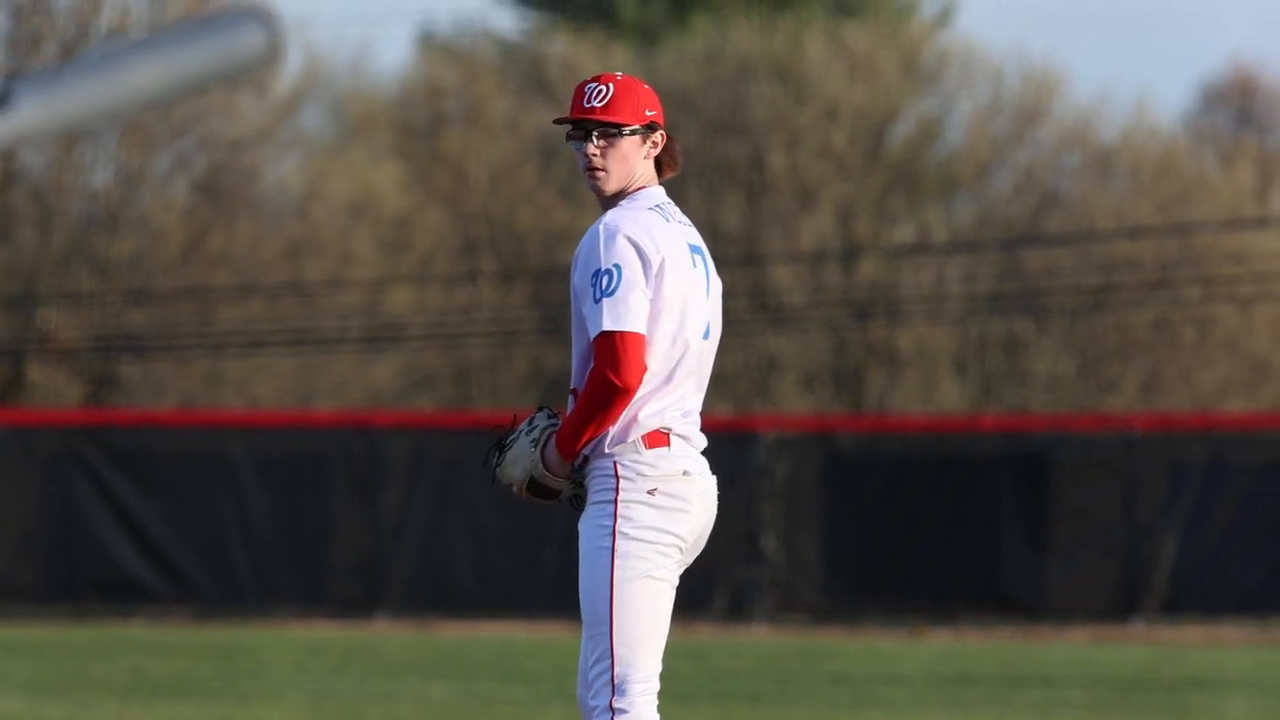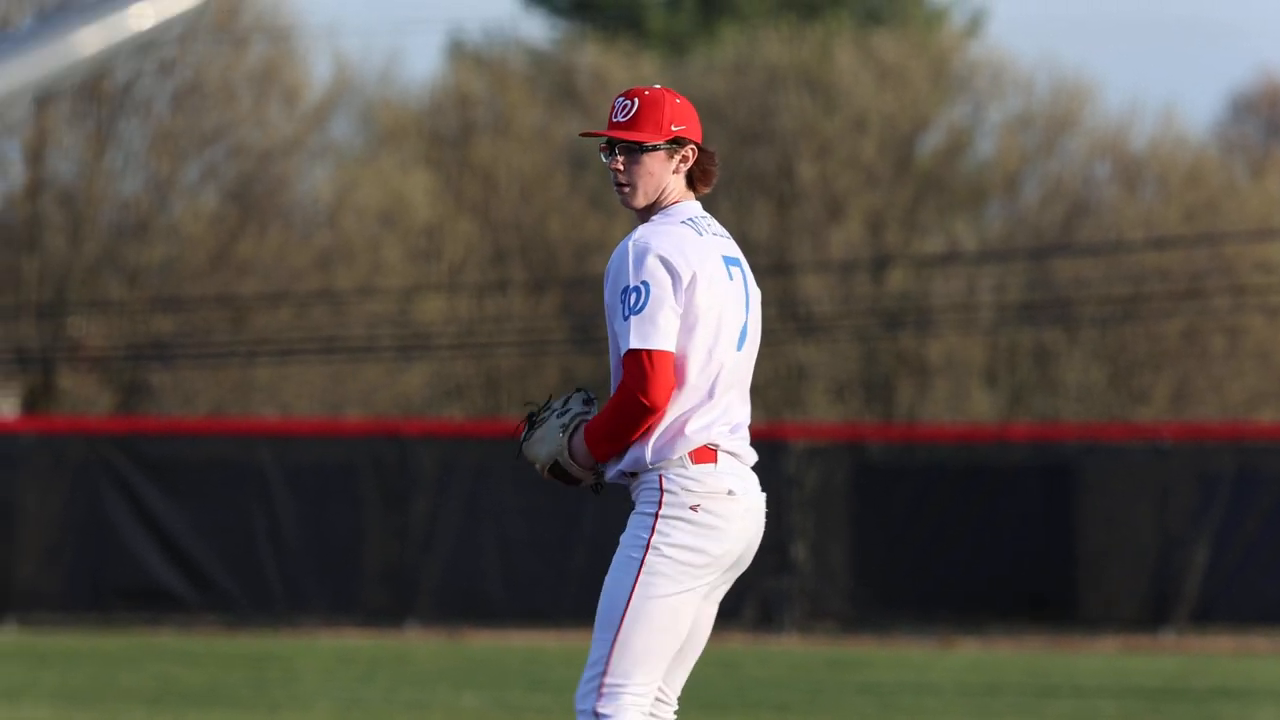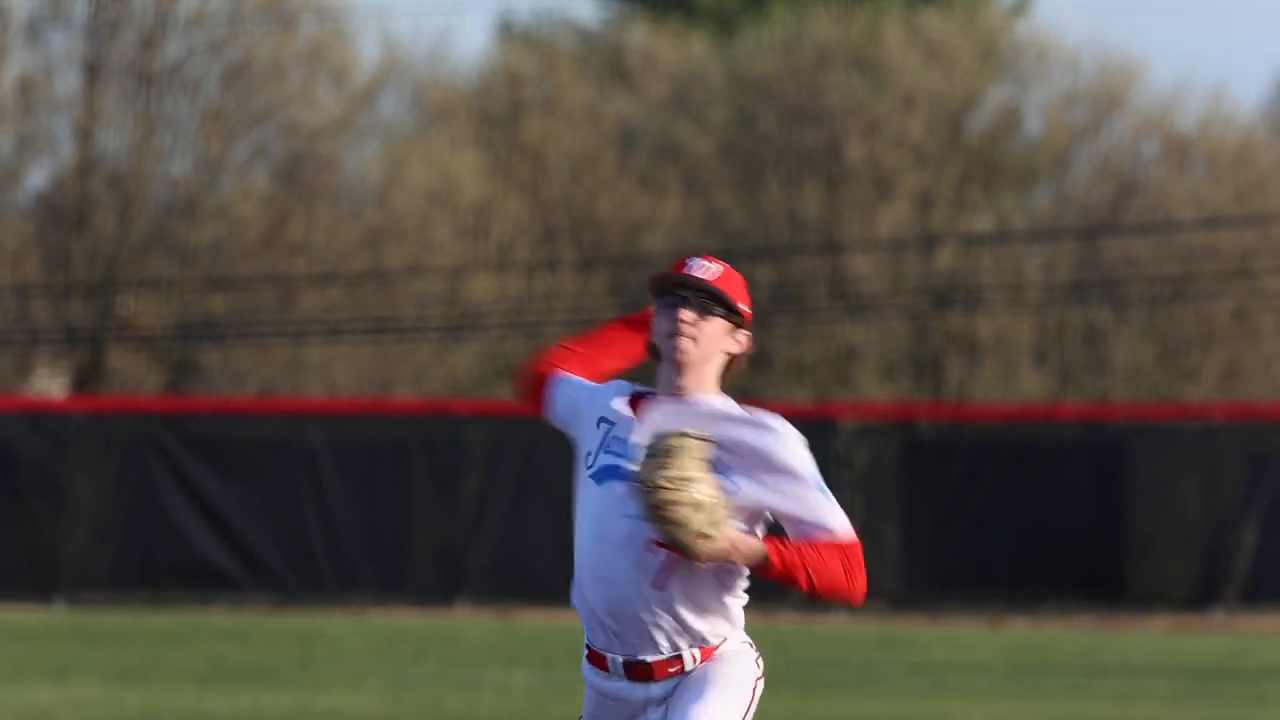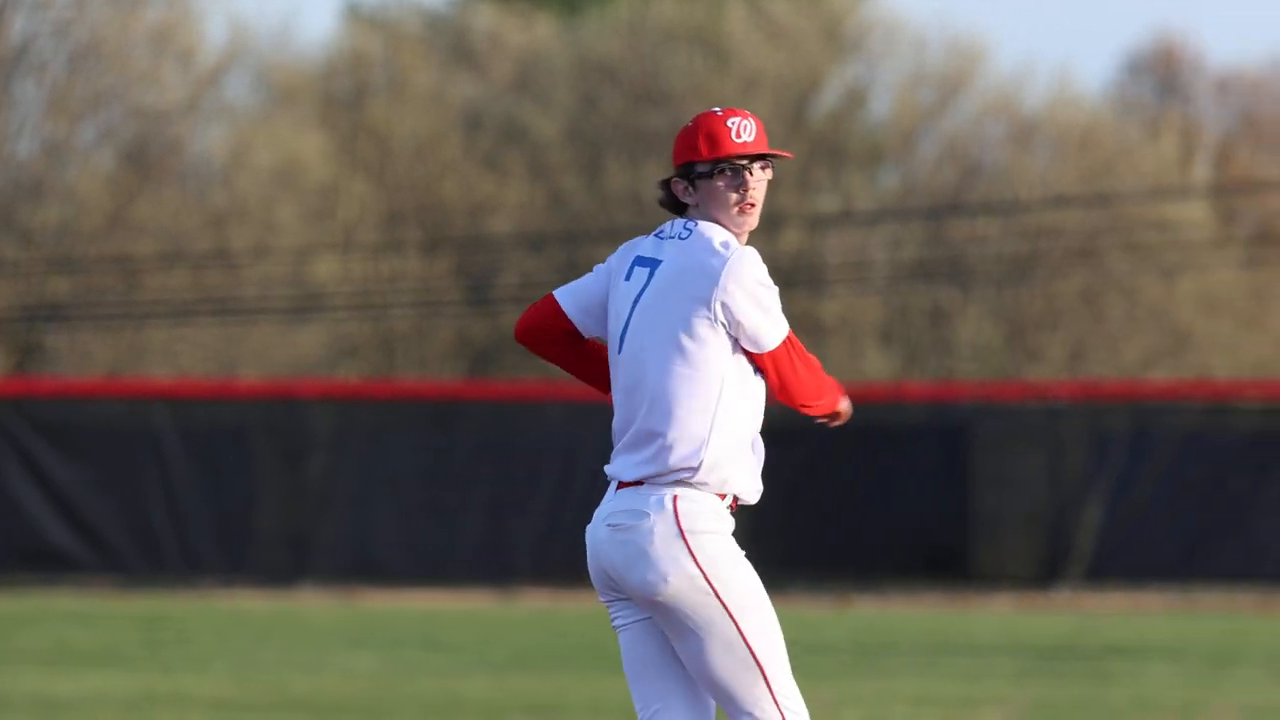
dt=1s
person 1, frame 1
left shoulder: (616, 232)
right shoulder: (685, 233)
left elbow: (619, 370)
left wrist: (564, 446)
right wrist: (581, 441)
left hip: (636, 479)
right hip: (684, 473)
person 1, frame 2
left shoulder: (648, 247)
right shoulder: (724, 247)
left elbow: (648, 390)
left wrist: (589, 444)
right wrist: (611, 438)
left hip: (687, 500)
right hip: (736, 498)
person 1, frame 3
left shoulder: (774, 444)
right shoulder: (606, 407)
left elbow: (849, 581)
right elbow: (539, 374)
left wrist: (753, 549)
right wrist: (646, 321)
left hip: (709, 678)
person 1, frame 4
left shoulder: (640, 257)
right shoulder: (730, 263)
left elbow: (534, 329)
right elbow: (797, 386)
right wrist: (833, 396)
left hip: (619, 529)
right hip: (685, 532)
